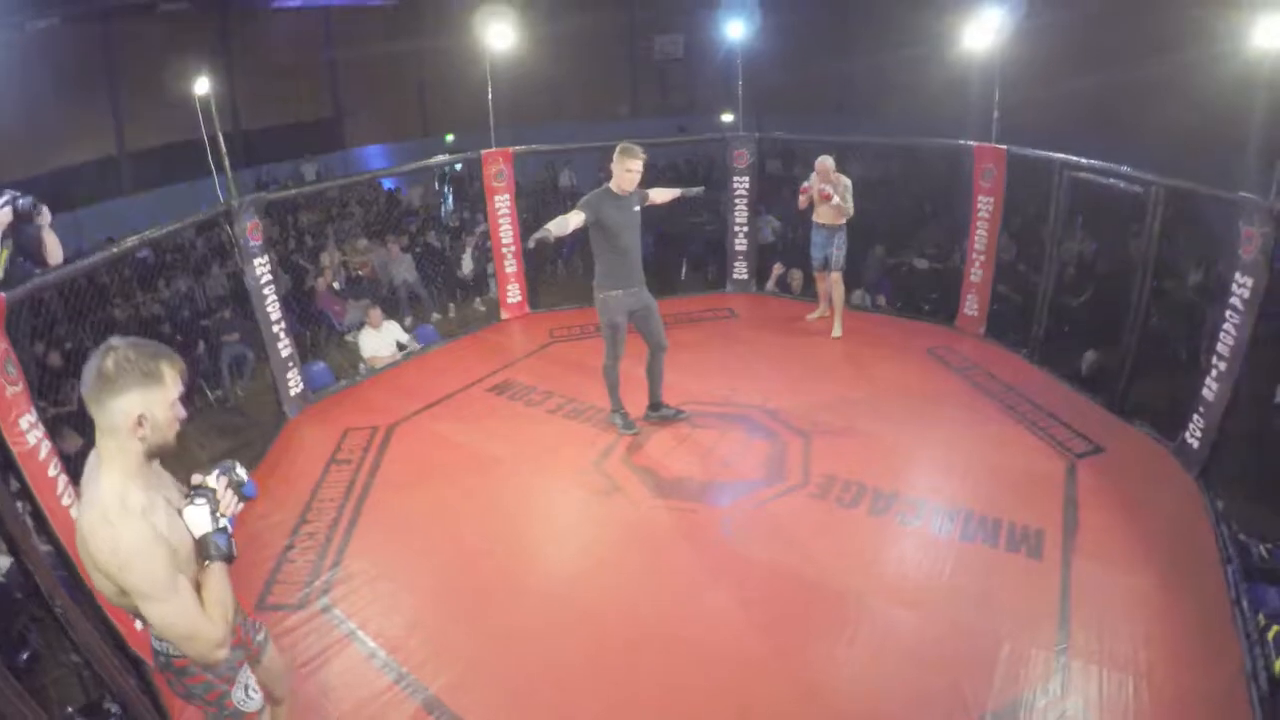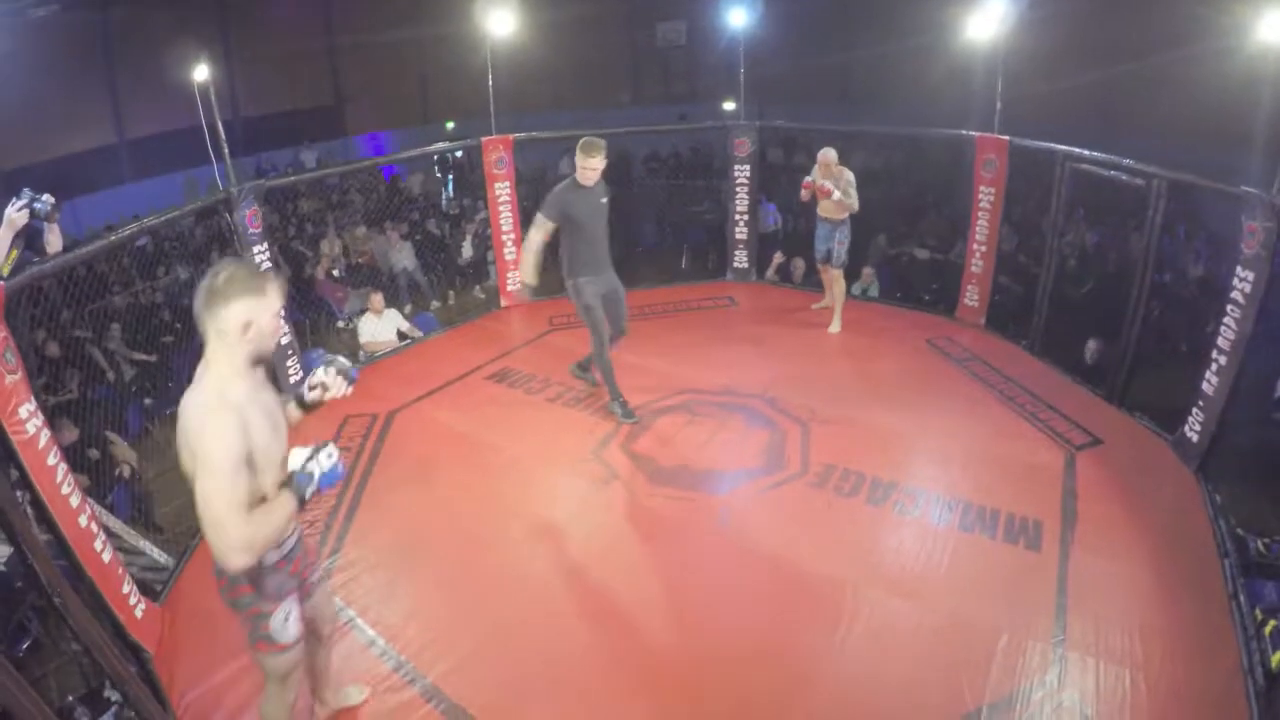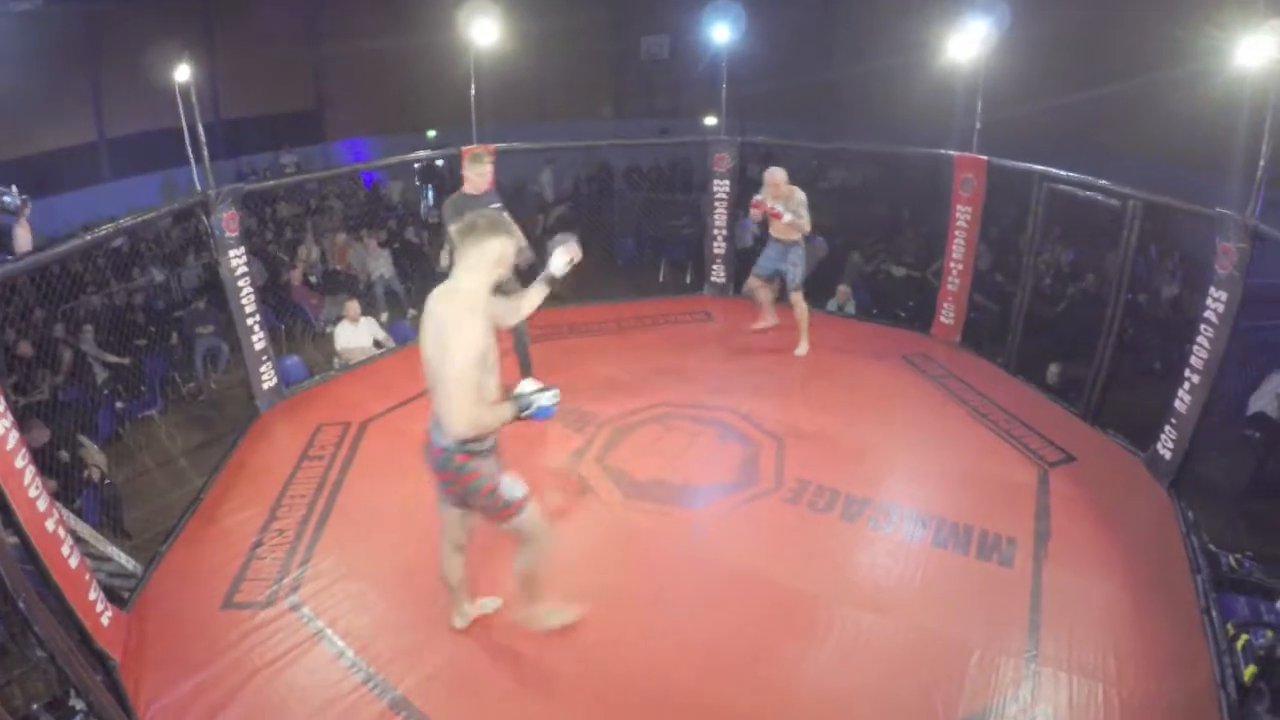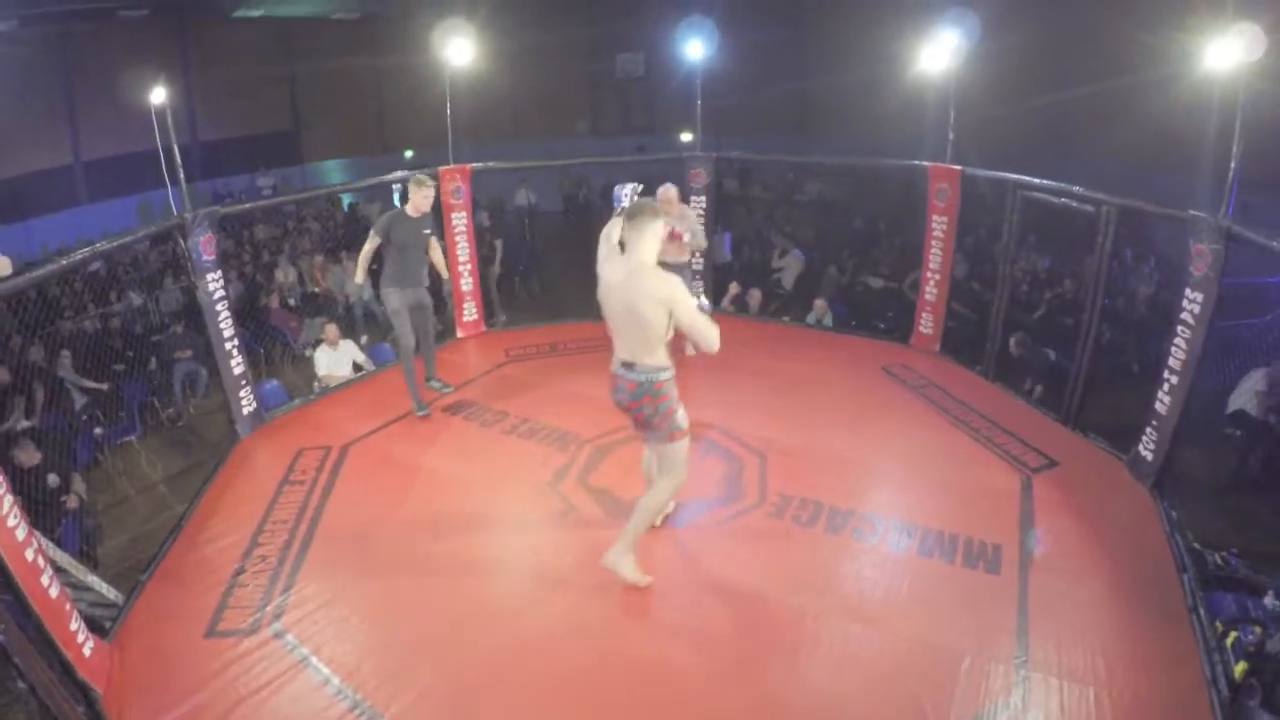
dt=0.7s
person 1, frame 1
left shoulder: (116, 457)
right shoulder: (125, 535)
right elbow: (213, 644)
left wrist: (204, 503)
right wrist: (216, 544)
left hip: (210, 618)
right hip: (200, 659)
left knee: (276, 688)
person 1, frame 2
left shoulder: (243, 372)
right shoulder: (214, 420)
right elbow: (235, 549)
left wrist: (304, 399)
right wrist: (302, 485)
left hip: (286, 546)
right hip: (259, 571)
left knee: (324, 621)
right knee: (283, 681)
person 1, frame 3
left shoulder: (448, 295)
right shoulder: (467, 326)
left elbow: (509, 314)
right elbow: (460, 423)
left wrist: (550, 276)
right wrist: (519, 407)
left hip: (444, 448)
right hip: (467, 458)
left knee: (456, 539)
right knee: (536, 535)
left ankle: (461, 610)
right ankle: (534, 609)
person 1, frame 4
left shoulder: (609, 268)
right shoulder: (667, 285)
left elbow: (612, 246)
right elbow: (710, 344)
left wrist: (624, 214)
right wrist: (699, 311)
left hip: (621, 379)
right hip: (654, 386)
left knee: (654, 441)
right knee: (673, 475)
left ankle: (656, 507)
right ankle: (622, 551)
person 2, frame 1
left shoulder: (633, 195)
right shoulder: (594, 201)
left elbow: (656, 195)
right elbow: (568, 223)
left wrist: (683, 192)
right wrist: (549, 232)
left hip: (638, 288)
right hip: (610, 292)
left knee: (658, 345)
right knee: (613, 356)
left ankle: (656, 405)
right ankle: (616, 411)
person 2, frame 2
left shoulder: (601, 187)
right shoulder: (561, 195)
right elbow: (535, 237)
right wrist: (527, 278)
left hip: (605, 272)
right hip: (583, 279)
left knee: (619, 330)
right knee: (601, 339)
left ankle: (583, 367)
right ankle: (616, 399)
person 2, frame 3
left shoulder: (492, 195)
right shoulder: (453, 206)
left elbow: (508, 224)
left wrist: (523, 245)
left knee: (519, 328)
left ankle: (528, 380)
person 2, frame 4
left shoulder: (427, 218)
right shoulder: (391, 220)
left elbow: (434, 248)
right elbow: (369, 248)
left wrist: (445, 277)
right wrist: (359, 280)
left hip: (418, 288)
right hip: (394, 290)
left knee: (428, 338)
right knee: (408, 343)
left ankle: (430, 378)
right ankle: (415, 398)
